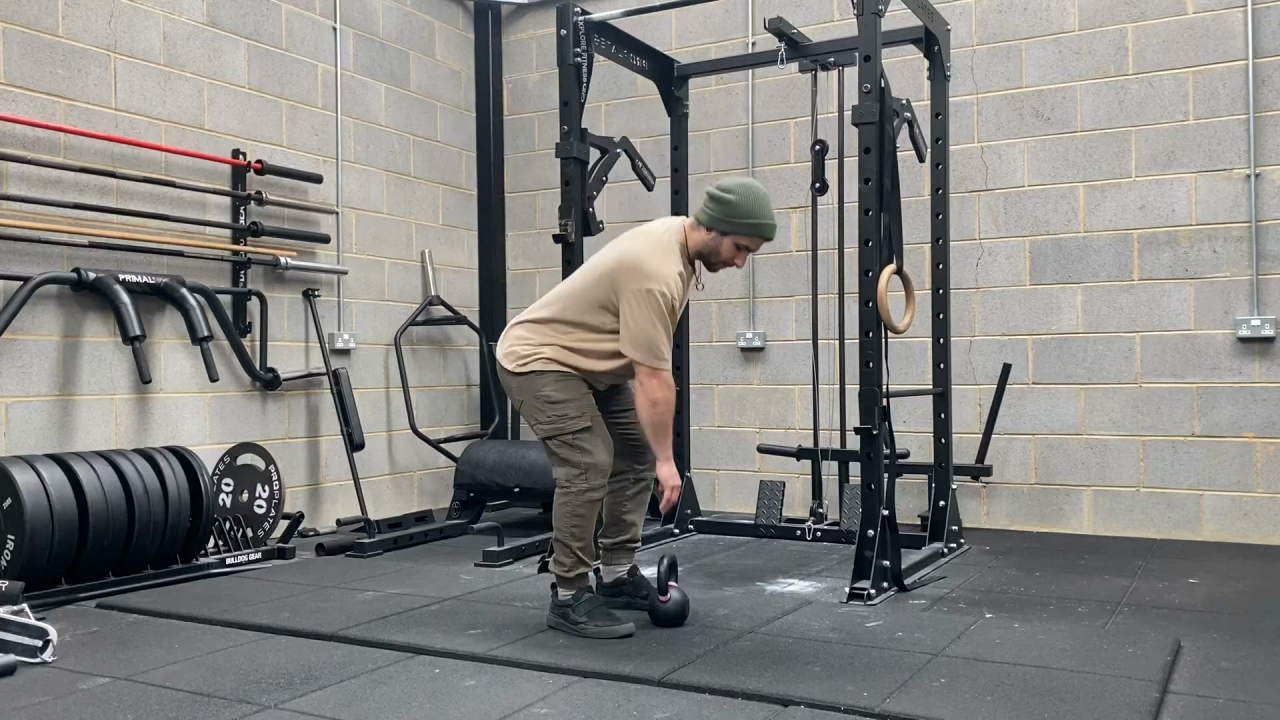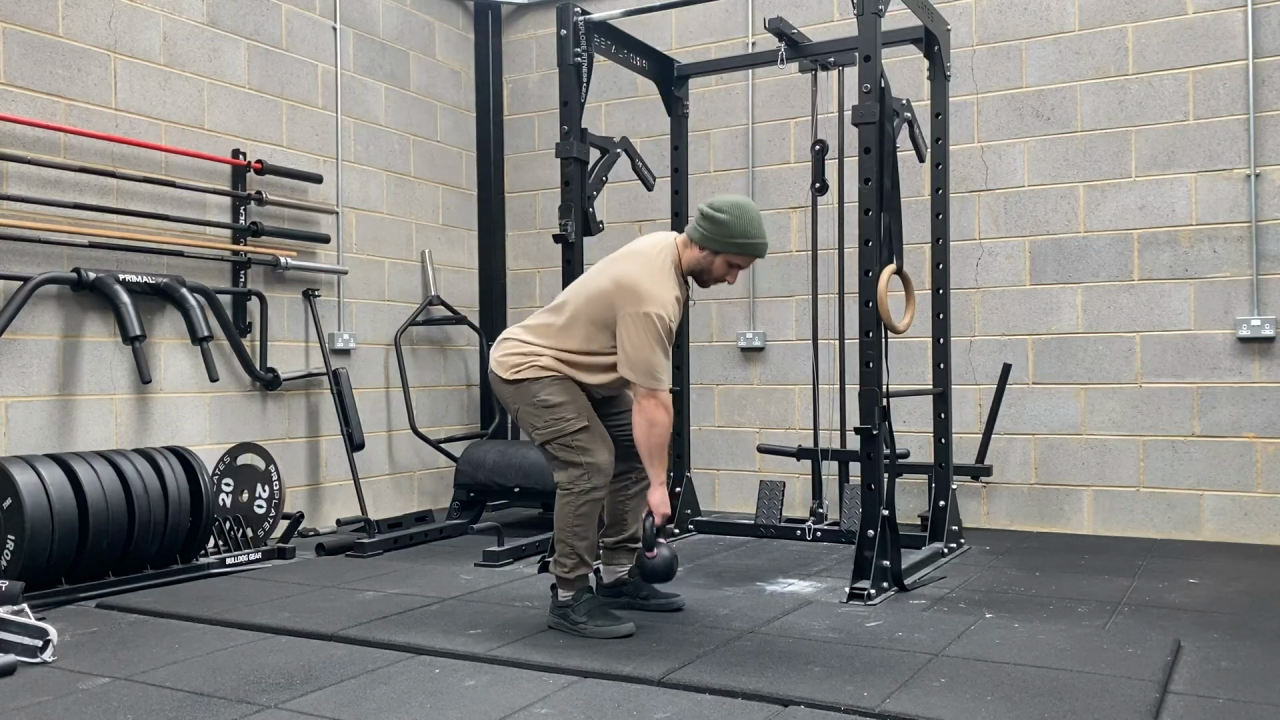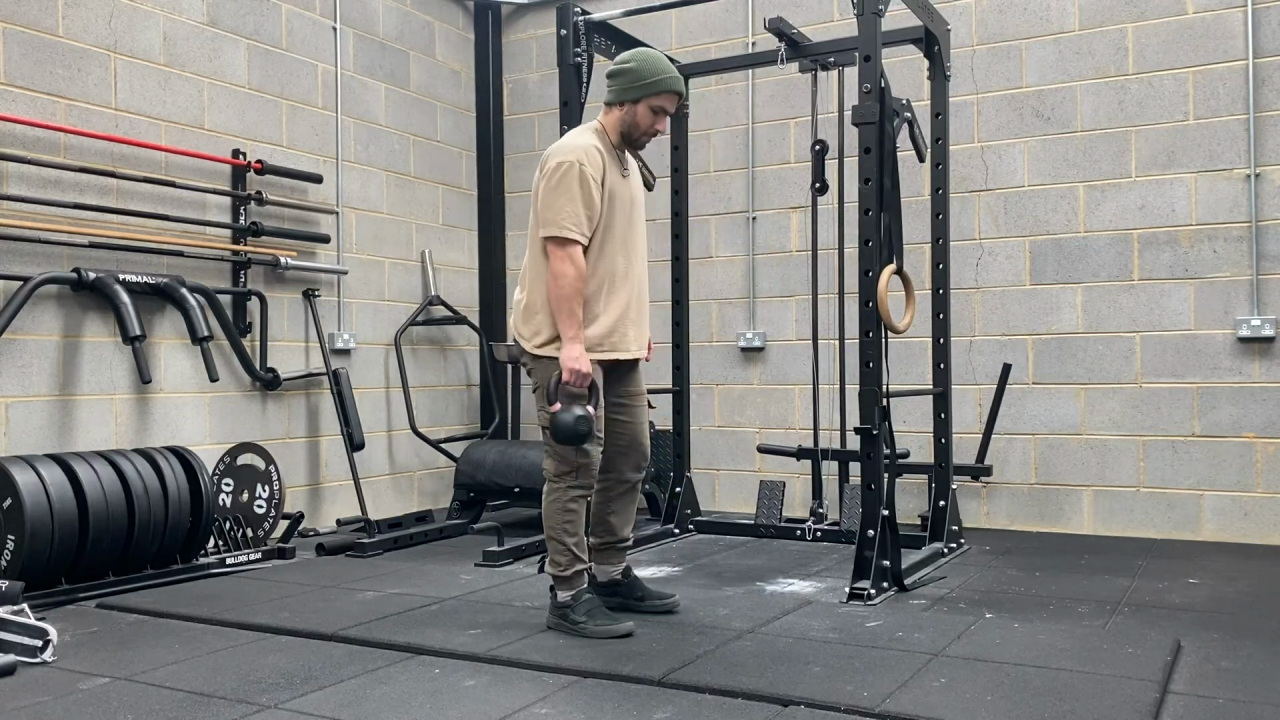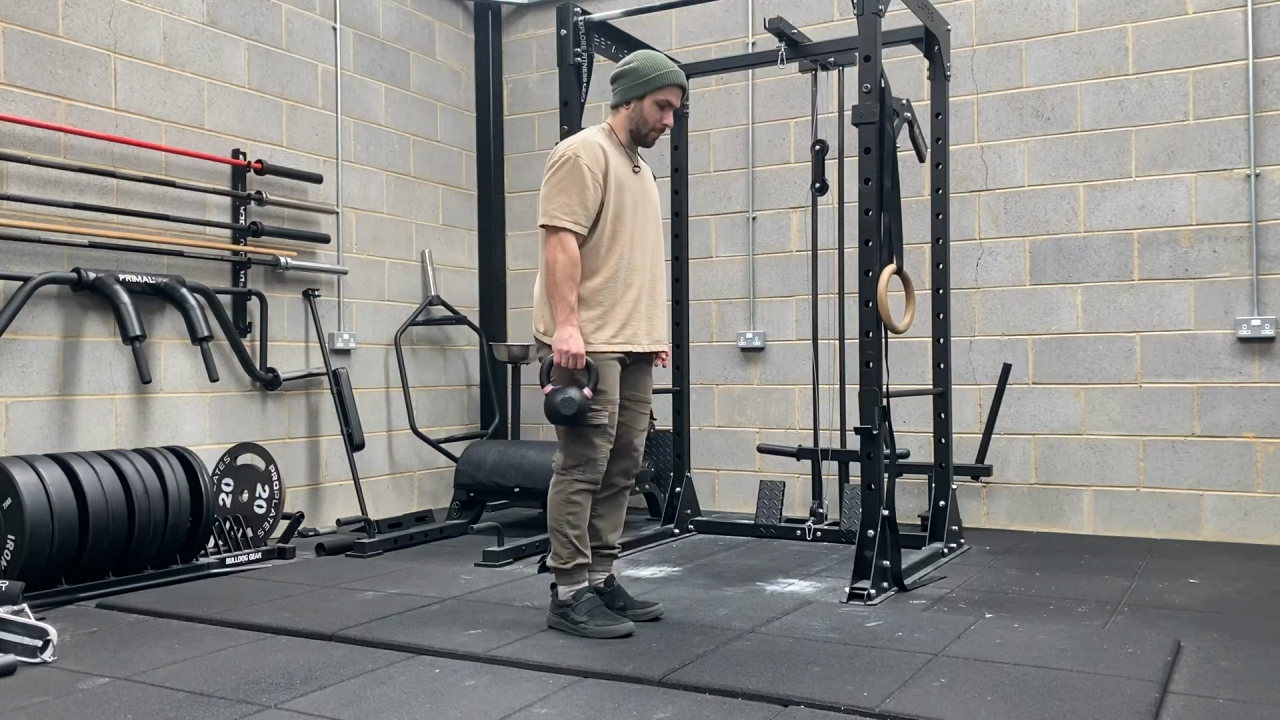
dt=0.7s
person 1, frame 1
left shoulder: (679, 235)
right shoulder: (656, 275)
right elbow: (653, 381)
right wrist: (666, 462)
left hip: (587, 359)
right hip: (535, 357)
left knee: (637, 457)
right knee: (588, 464)
left ankle: (616, 574)
right ankle: (569, 595)
person 1, frame 2
left shoulder: (669, 247)
right shoulder: (653, 297)
right elbow: (652, 401)
right wrist: (659, 487)
left hip: (572, 365)
right hip: (526, 367)
left knee: (636, 455)
right knee: (589, 465)
left ankle: (618, 576)
right ankle: (569, 596)
person 1, frame 3
left shoulder: (624, 161)
right shoulder: (577, 157)
right elbow: (564, 254)
left wrist: (636, 323)
right wrist: (572, 343)
left hip: (617, 345)
right hip: (569, 348)
left knee: (630, 459)
right knee: (576, 469)
left ankle: (611, 575)
right ankle: (569, 596)
person 1, frame 4
left shoulder: (639, 167)
right shoulder: (584, 154)
right elbow: (561, 242)
left wrist: (654, 330)
right wrist: (564, 325)
left hip: (631, 342)
right hip: (586, 340)
left knee: (620, 468)
right knee: (584, 464)
left ankle: (598, 578)
right ankle: (569, 592)
